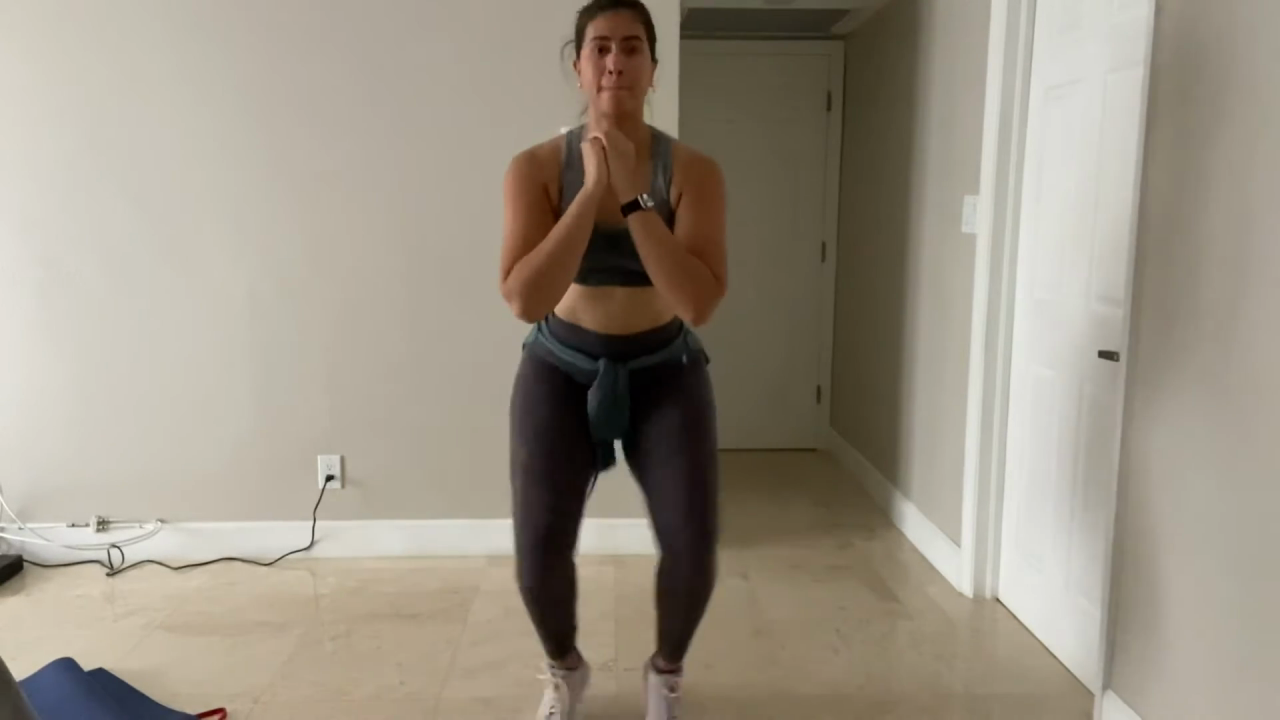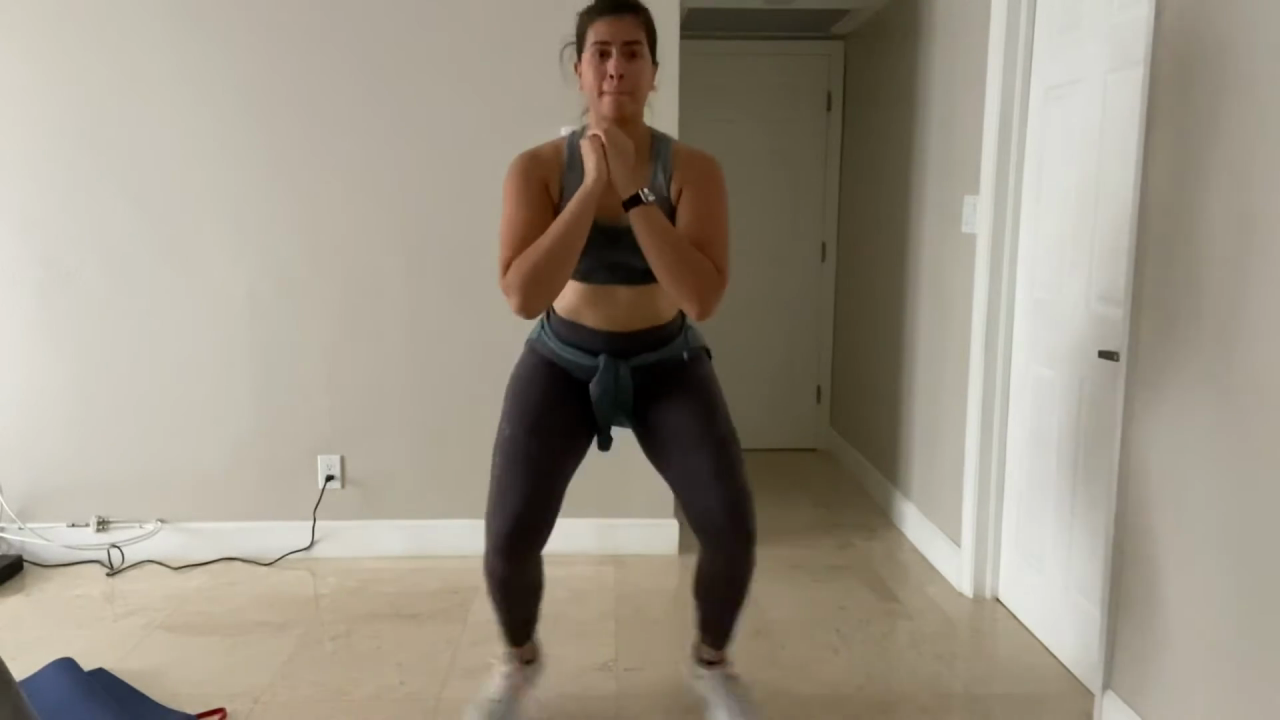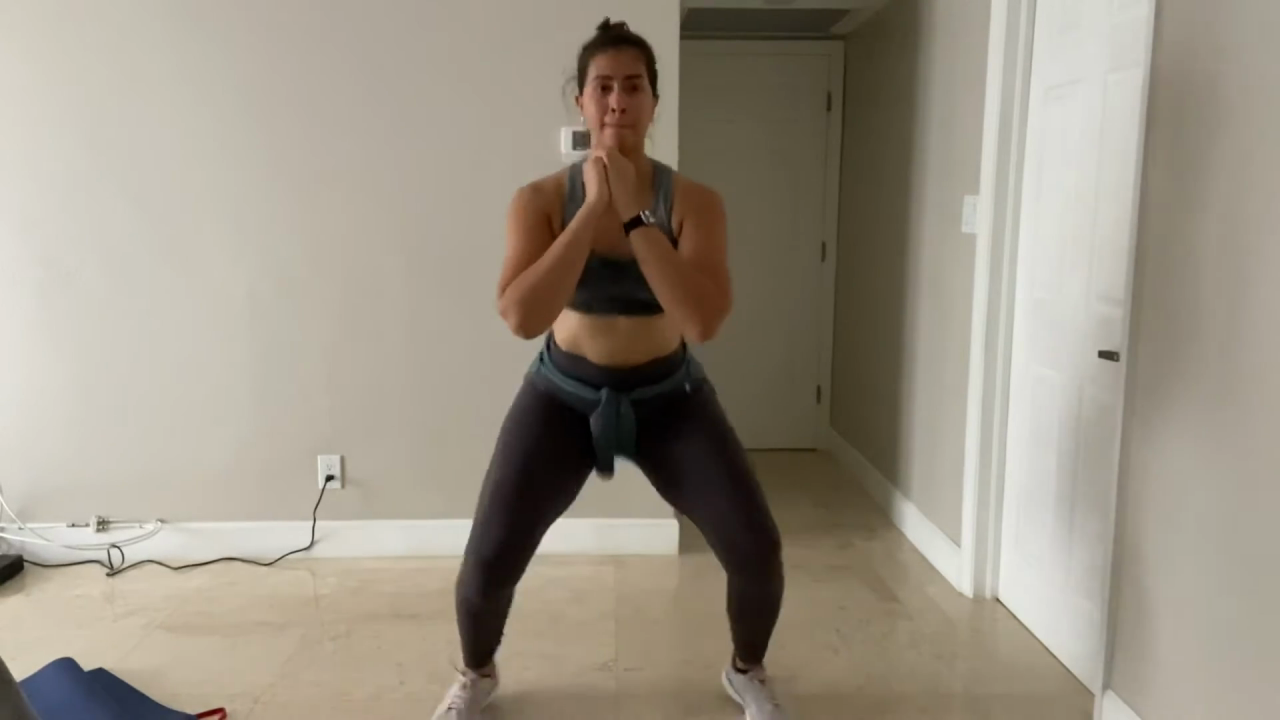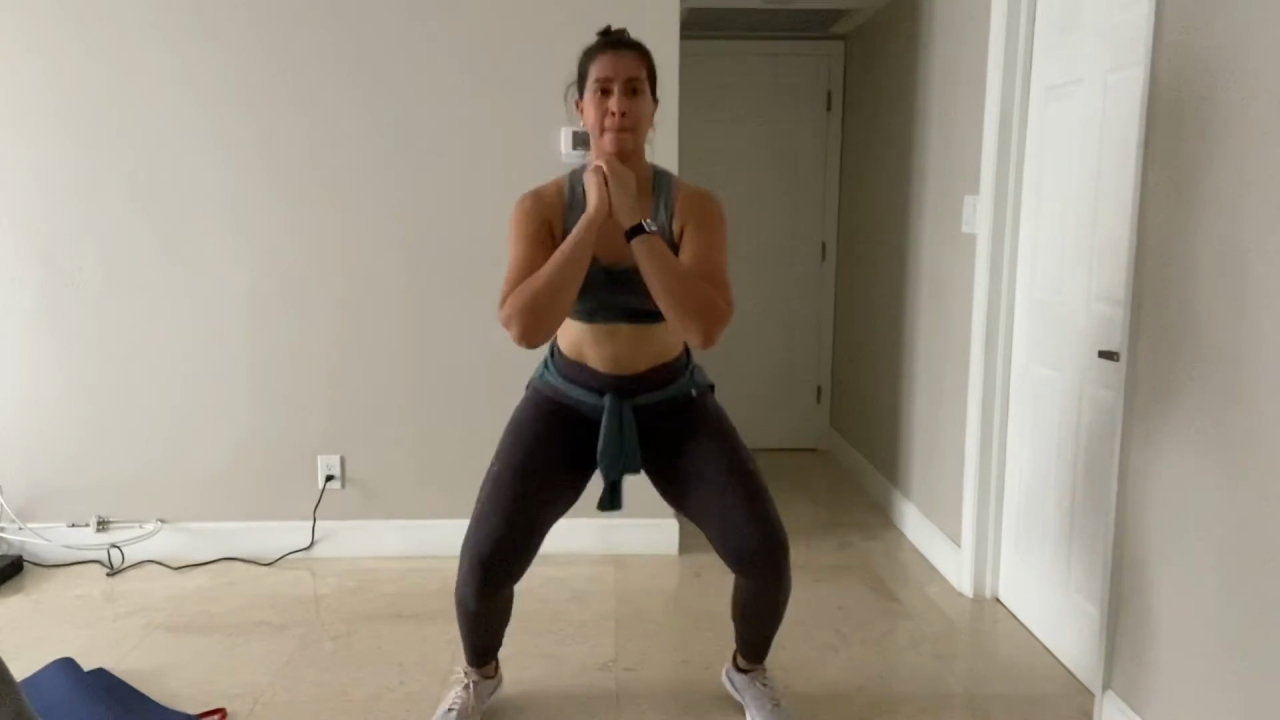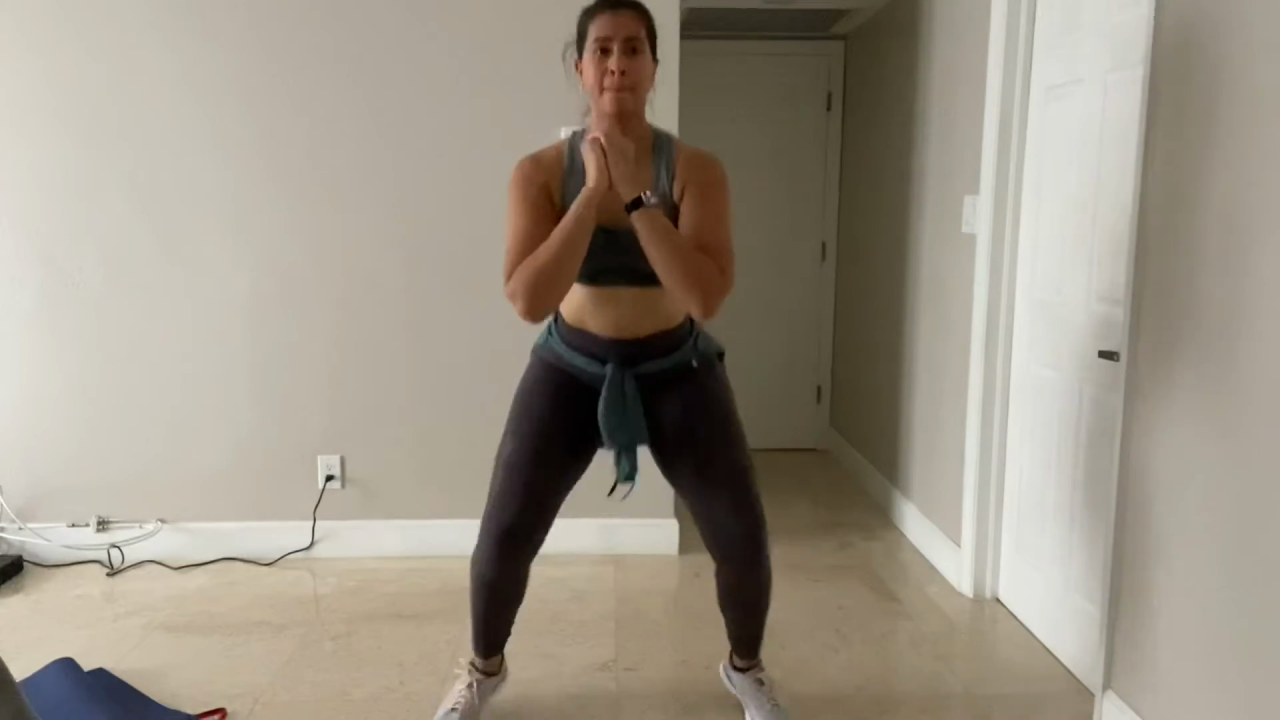
dt=0.1s
person 1, frame 1
left shoulder: (693, 170)
right shoulder: (536, 168)
left elbow: (699, 303)
right elbow: (524, 300)
left wrist: (633, 197)
right wrist: (593, 192)
left hip: (662, 371)
right hip: (561, 370)
left knee: (691, 543)
right knee: (540, 545)
person 1, frame 2
left shoulder: (694, 169)
right shoulder: (536, 169)
left elbow: (702, 297)
right elbow: (523, 296)
left wrist: (635, 194)
right wrist: (593, 190)
left hip: (665, 368)
right hip: (563, 367)
left knee: (733, 525)
right knee: (511, 532)
left ankle: (711, 661)
right ankle: (518, 658)
person 1, frame 3
left shoulder: (694, 201)
right shoulder: (540, 199)
left elbow: (704, 322)
right elbow: (521, 317)
left wrist: (635, 217)
right wrist: (593, 213)
left hip: (668, 398)
right hip: (563, 397)
left knee: (756, 549)
right knee: (489, 559)
person 1, frame 4
left shoulder: (694, 205)
right shoulder: (543, 205)
left elbow: (707, 328)
right elbow: (522, 327)
left wrist: (636, 225)
right wrist: (594, 221)
left hip: (670, 403)
right hip: (566, 402)
left knee: (763, 550)
right knee: (486, 556)
person 1, frame 5
left shoulder: (695, 169)
right shoulder: (540, 171)
left elbow: (707, 298)
right elbow: (528, 301)
left wrist: (636, 193)
right wrist: (595, 192)
left hip: (676, 374)
right hip: (569, 371)
left knee: (742, 541)
right knee: (503, 540)
